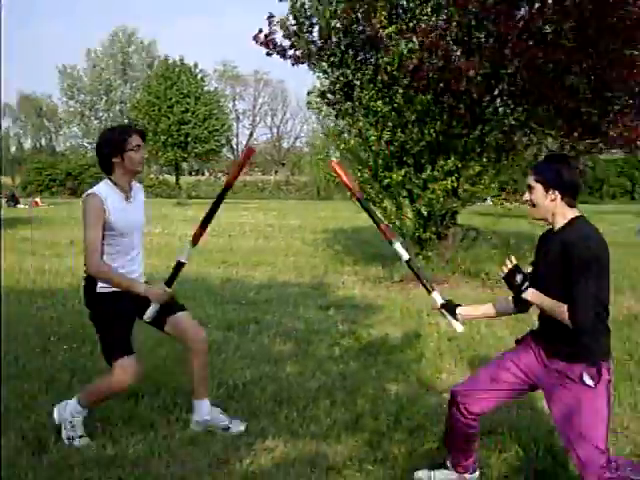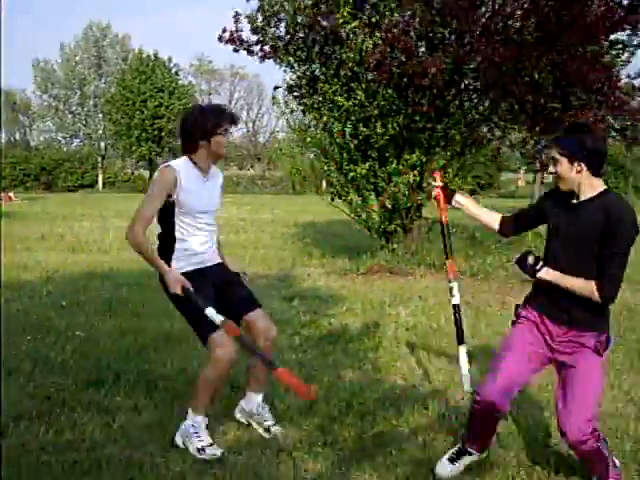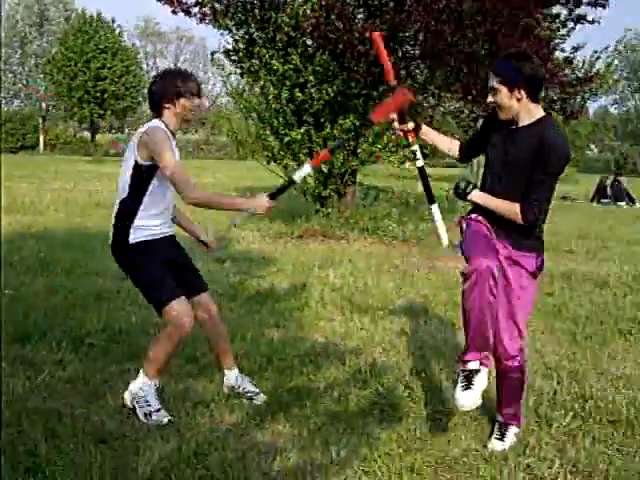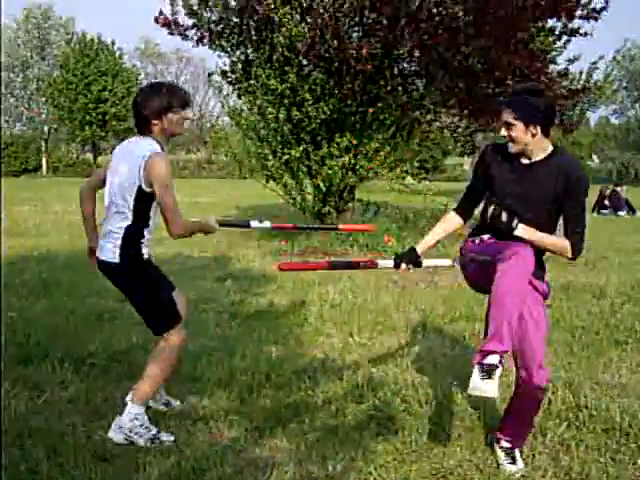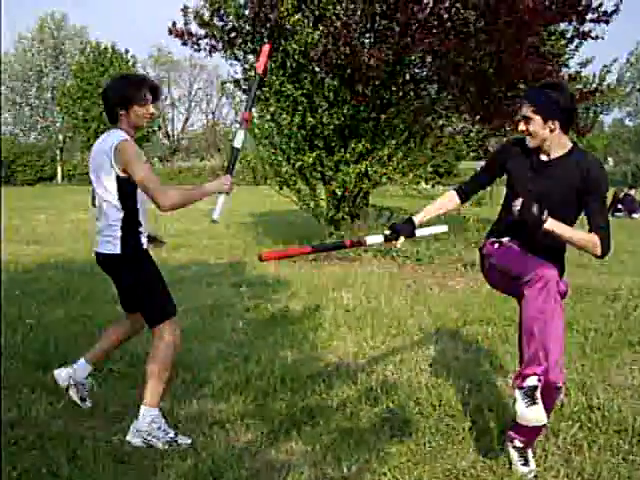
dt=0.3s
person 1, frame 1
left shoulder: (583, 242)
right shoulder: (549, 239)
left elbow: (582, 319)
right elbow: (523, 303)
left wrist: (527, 291)
right wrist: (463, 310)
left hip: (580, 368)
right hip: (540, 350)
right knee: (463, 398)
person 1, frame 2
right shoulder: (555, 198)
left elbow: (604, 291)
right elbow: (508, 225)
left wrist: (542, 272)
right wrist: (455, 198)
left hip: (584, 336)
right hip: (536, 316)
left knee: (575, 430)
right knee: (489, 398)
right ankle: (473, 445)
person 1, frame 3
left shoulder: (552, 142)
right shoulder: (497, 121)
left elbow: (530, 215)
right elbow: (465, 151)
left wrist: (476, 195)
right wrist: (420, 130)
left hip: (521, 249)
right hip: (481, 226)
left knee: (510, 349)
right knee: (482, 267)
left ankle: (508, 419)
right ankle: (474, 364)
person 1, frame 4
left shoulder: (569, 173)
right shoulder: (493, 156)
left elbow: (572, 248)
right elbow: (463, 210)
left wrist: (517, 227)
right wrist: (418, 249)
left hip: (529, 278)
right hip: (481, 255)
left knee: (535, 378)
right knee: (520, 257)
left ankle: (508, 440)
right ankle: (490, 358)
person 1, frame 5
left shoulder: (588, 170)
right shoulder: (512, 151)
left elbow: (600, 246)
right elbow: (464, 191)
left wrist: (547, 221)
right wrist: (415, 221)
left hip: (546, 275)
right hip: (501, 255)
left knee: (553, 376)
right knee: (543, 274)
left ankle: (521, 439)
right ankle: (527, 378)
person 2, frame 1
left shoulder: (137, 192)
right shoulder: (96, 199)
right elbow: (93, 265)
left wrist: (144, 287)
right wrist: (143, 288)
left hip: (138, 288)
right hip: (106, 294)
left knee: (196, 336)
right knee: (125, 377)
left ankle: (203, 412)
right ankle: (71, 411)
person 2, frame 2
left shoulder: (216, 177)
right shoulder: (170, 174)
right elbow: (135, 232)
left wrist: (224, 262)
right wrist: (166, 269)
left hip: (213, 268)
right hip: (181, 276)
left knee: (266, 333)
right knee: (224, 353)
left ankle: (252, 405)
right ankle: (193, 426)
person 2, frame 3
left shoulder: (167, 140)
right shoulder: (153, 136)
right elbow: (190, 194)
left wrist: (192, 229)
right wrist: (246, 204)
left hip: (163, 239)
right hip: (134, 245)
left knee: (208, 310)
right knee: (181, 321)
left ankle: (232, 376)
right ankle: (142, 389)
person 2, frame 4
left shoulder: (124, 148)
right shoulder: (155, 160)
left elbow: (87, 191)
right elbow: (177, 229)
left wrist: (94, 237)
right wrist: (206, 224)
left hip: (111, 252)
right hip: (128, 260)
left knee: (177, 306)
right knee: (174, 336)
left ankle: (148, 388)
right ankle: (130, 421)
person 2, frame 5
left shoulder: (103, 143)
right shoulder: (124, 146)
right elbow: (165, 200)
right wrist: (211, 187)
left hip: (110, 247)
right hip: (127, 252)
left knee: (137, 319)
right knee: (168, 332)
left ankle: (77, 372)
right ankle: (147, 424)
